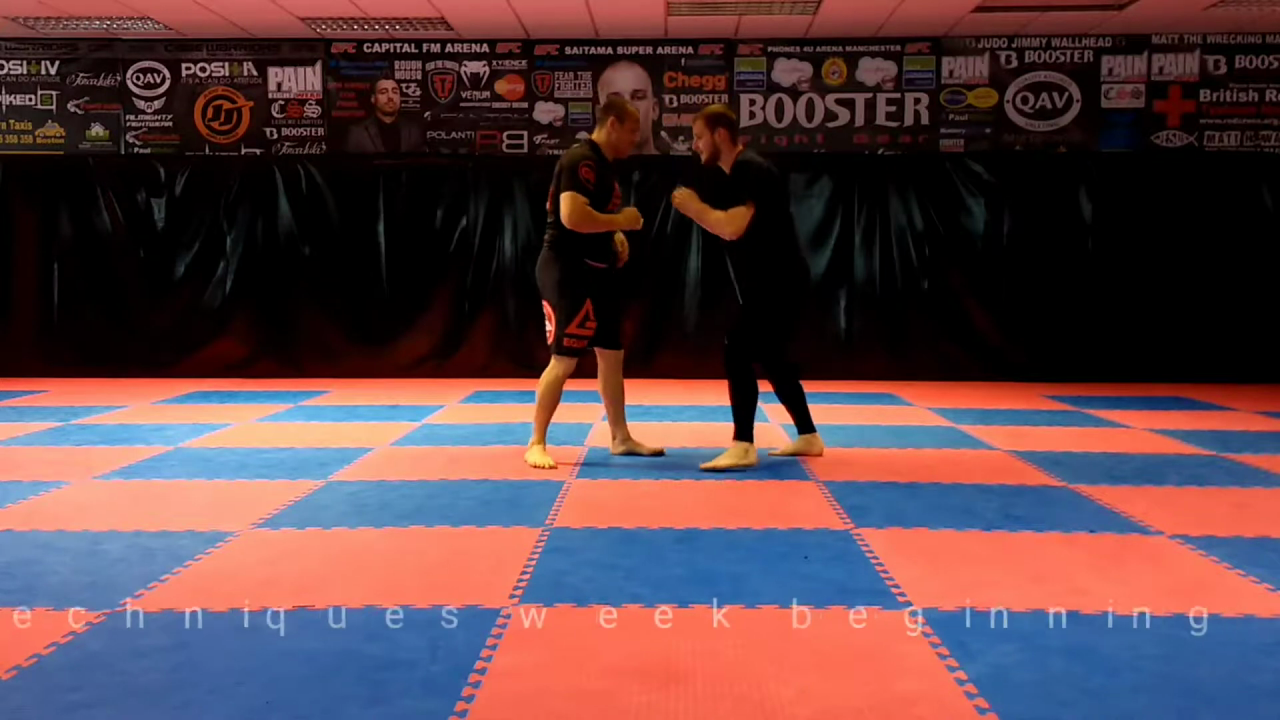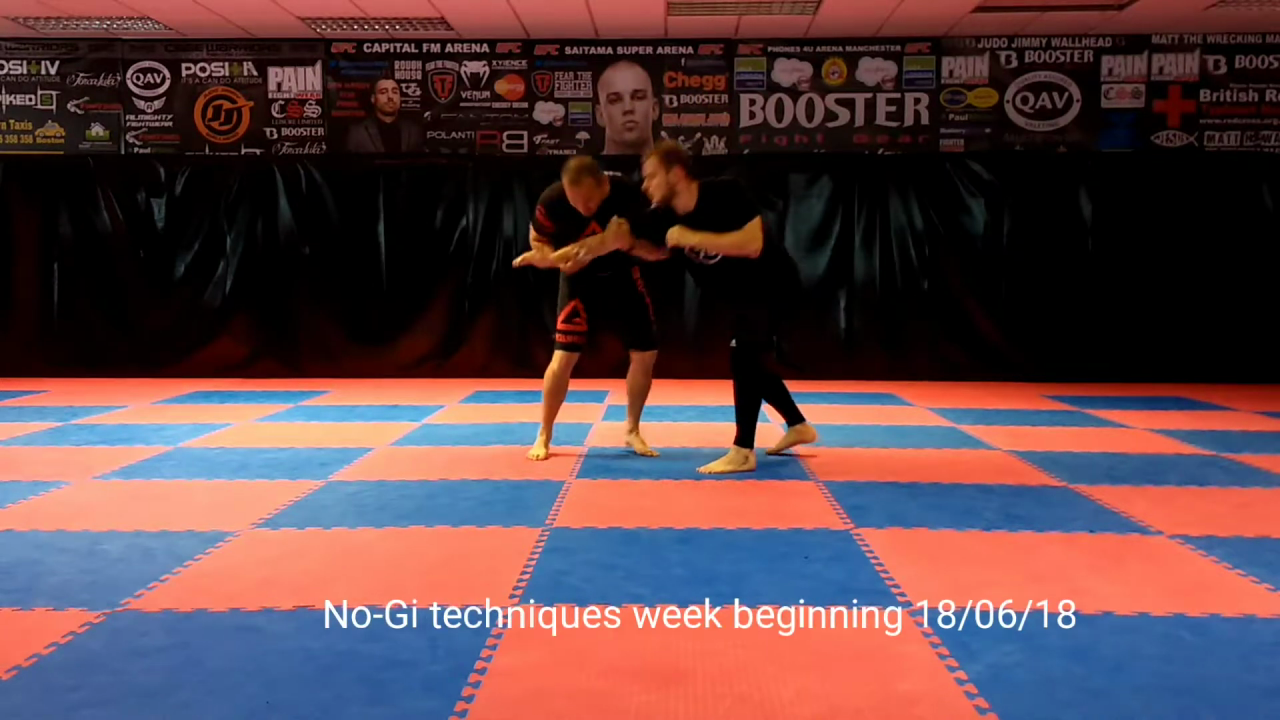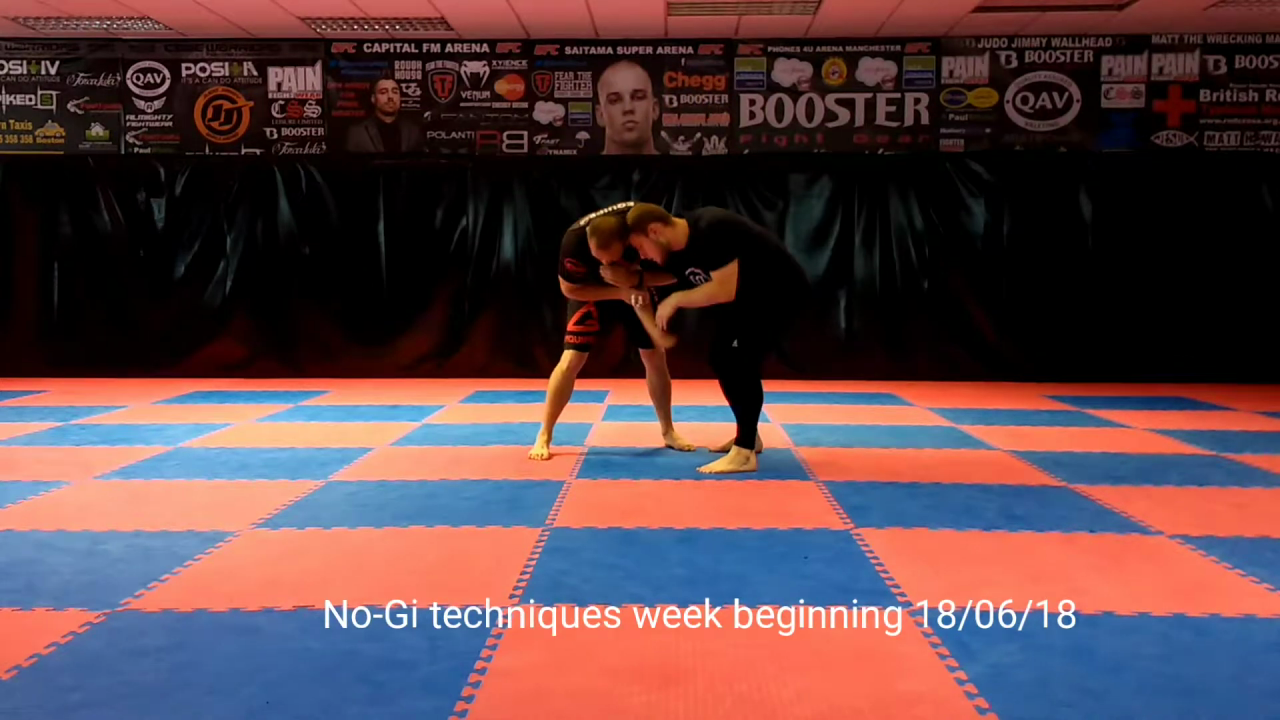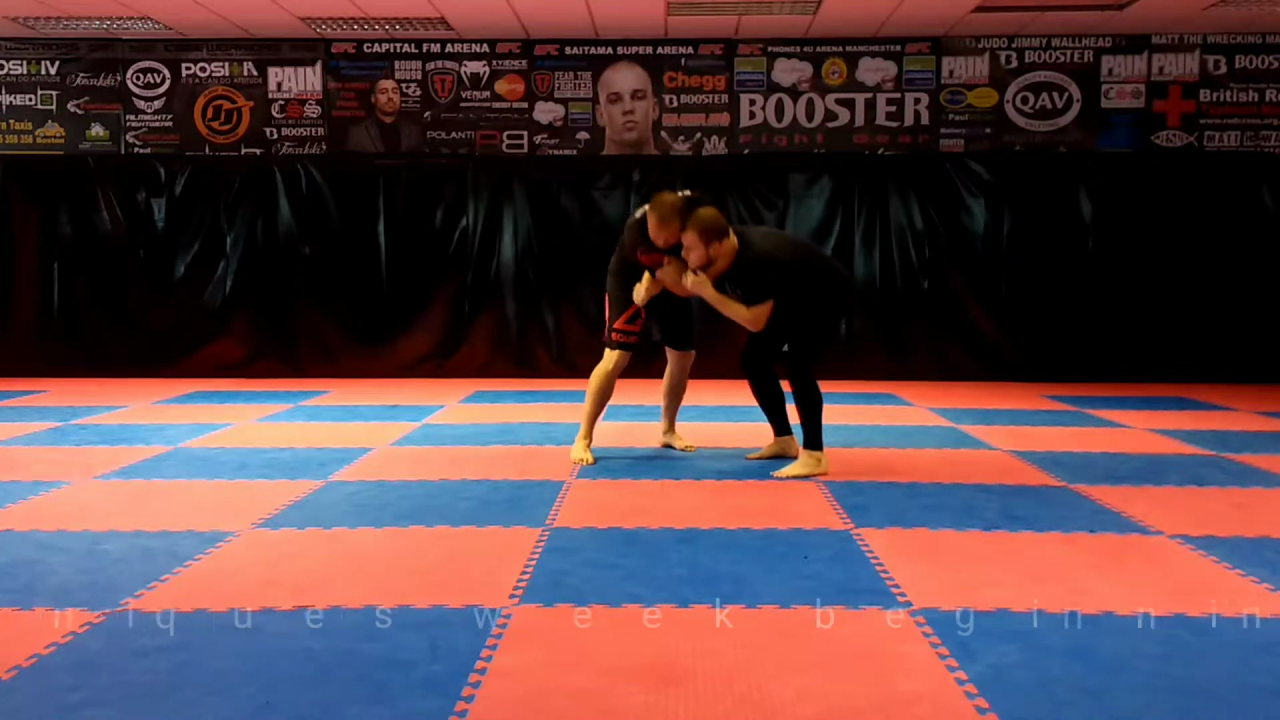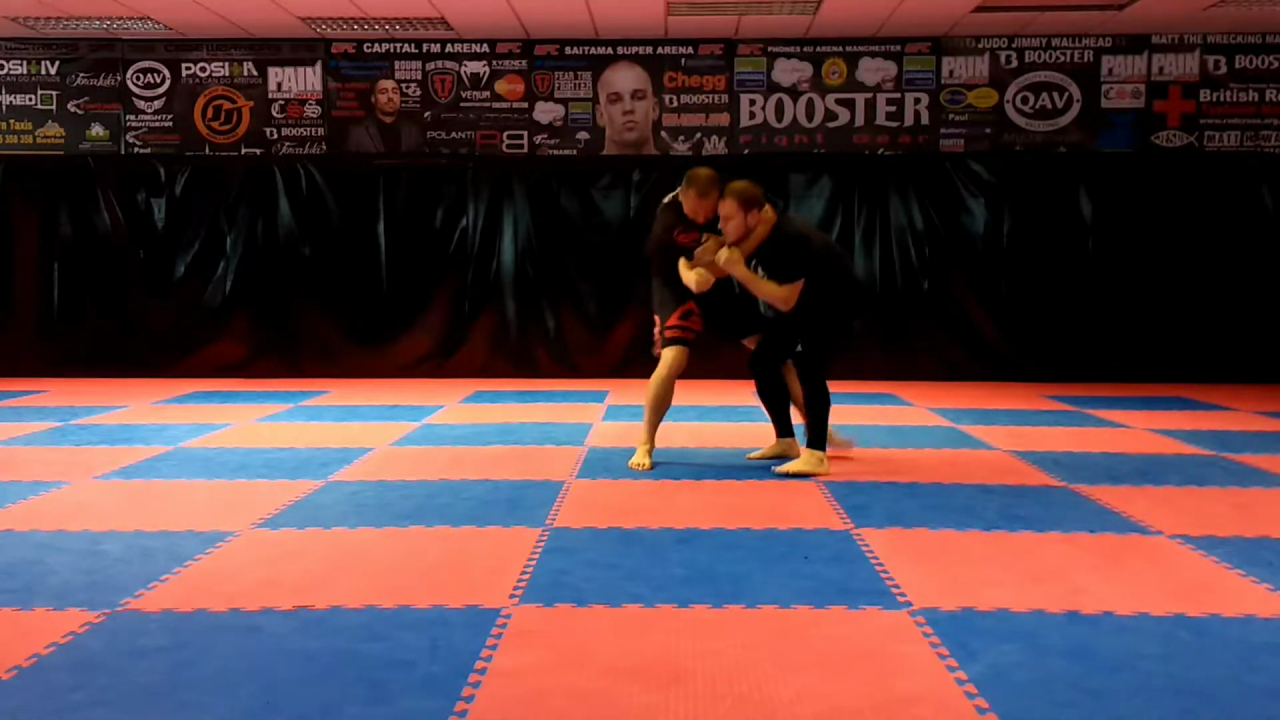
dt=1s
person 1, frame 1
left shoulder: (751, 170)
right shoulder: (734, 174)
left elbow: (733, 227)
right elbow: (726, 231)
left wrist: (694, 205)
right wrist: (694, 207)
left hip: (777, 284)
right hip: (771, 284)
left knee: (737, 355)
right knee: (773, 359)
left ankle: (743, 446)
right ankle: (808, 437)
person 1, frame 2
left shoulder: (725, 194)
right shoulder: (666, 219)
left elbow: (753, 244)
left wrist: (693, 237)
left hip: (771, 284)
right hip: (741, 291)
left knee: (744, 356)
right knee: (754, 362)
left ankle: (742, 452)
right ankle: (798, 426)
person 1, frame 3
left shoulder: (711, 230)
right shoulder: (676, 248)
left elbow: (725, 290)
left wrist: (676, 299)
left hip: (780, 292)
right hip: (749, 295)
left knee: (742, 362)
right knee: (721, 358)
left ankle: (745, 452)
right ankle: (748, 435)
person 1, frame 4
left shoulder: (757, 262)
right shoulder: (725, 254)
left elbow: (756, 322)
left wrist: (708, 292)
left hip: (824, 296)
right hip: (790, 299)
left knee: (796, 364)
right knee: (754, 360)
left ankle: (814, 454)
right ankle: (784, 440)
person 1, frame 5
left shoulder: (790, 240)
right shoulder: (746, 236)
left elbow: (785, 300)
left wrist: (739, 271)
left hip: (829, 302)
right hip: (798, 304)
left knee: (808, 365)
right knee: (762, 362)
left ankle: (815, 454)
right ankle: (786, 441)
person 2, frame 1
left shoulder: (605, 164)
right shoulder: (582, 161)
right elbow: (572, 217)
left wrist: (615, 237)
right wrist: (621, 221)
left hip: (593, 270)
right hip: (566, 270)
left knee: (612, 354)
right knee: (564, 360)
left ankle: (620, 438)
right ankle: (536, 443)
person 2, frame 2
left shoulder: (628, 195)
right shoulder: (551, 201)
left elbow: (659, 251)
right elbow: (537, 242)
left wrist: (626, 243)
right wrist: (562, 261)
left hip: (622, 275)
right hip: (580, 279)
left knee: (645, 354)
right knee: (564, 357)
left ankle: (632, 431)
right ankle: (544, 437)
person 2, frame 3
right shoulder: (575, 241)
left elbow: (671, 270)
right elbow: (570, 289)
left wrist: (636, 279)
right wrist: (620, 292)
left hip: (633, 286)
right hip: (591, 290)
left knee: (655, 358)
right knee: (572, 359)
left ankle: (668, 431)
right ankle: (544, 437)
person 2, frame 4
left shoulder: (694, 207)
right shoulder: (636, 234)
right elbow: (682, 287)
left hip: (667, 284)
right hip: (628, 281)
left knee: (683, 356)
right knee: (616, 359)
left ankle: (668, 430)
right ankle: (583, 439)
person 2, frame 5
right shoulder: (671, 220)
right elbow: (715, 268)
right wrist: (758, 233)
left hip: (718, 279)
right hip: (675, 288)
right knee: (674, 360)
right ankle: (646, 444)
